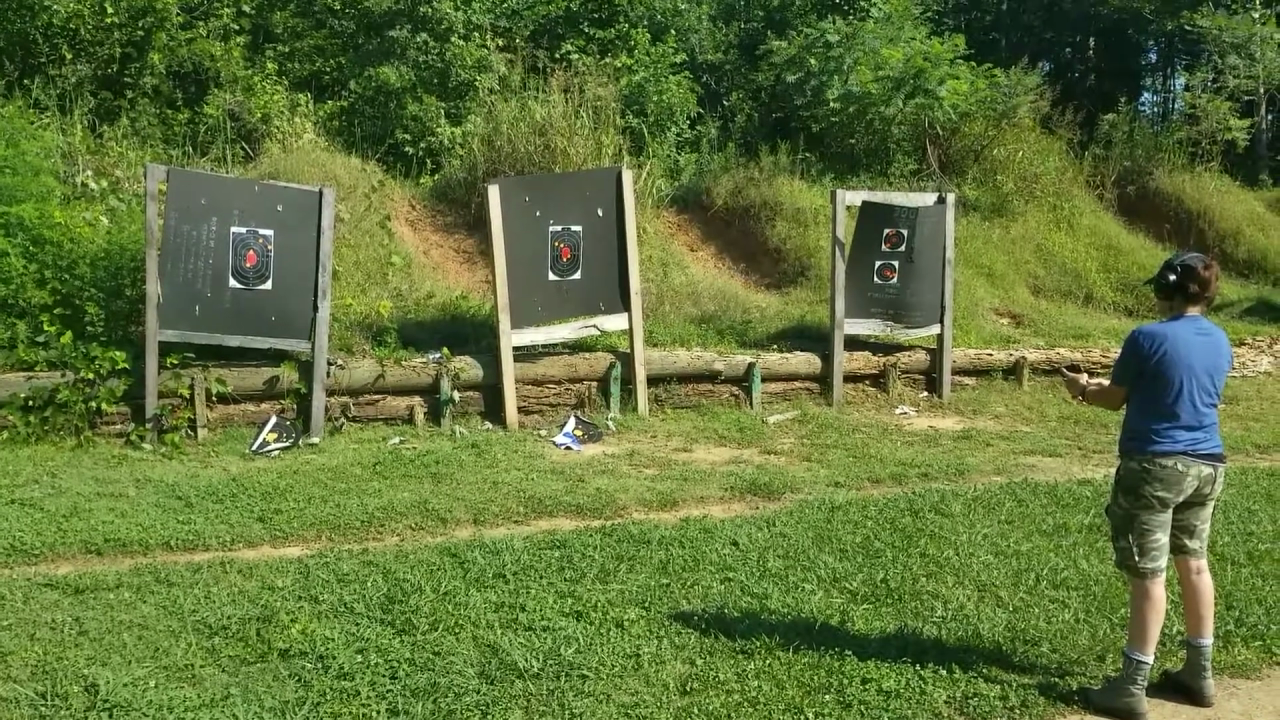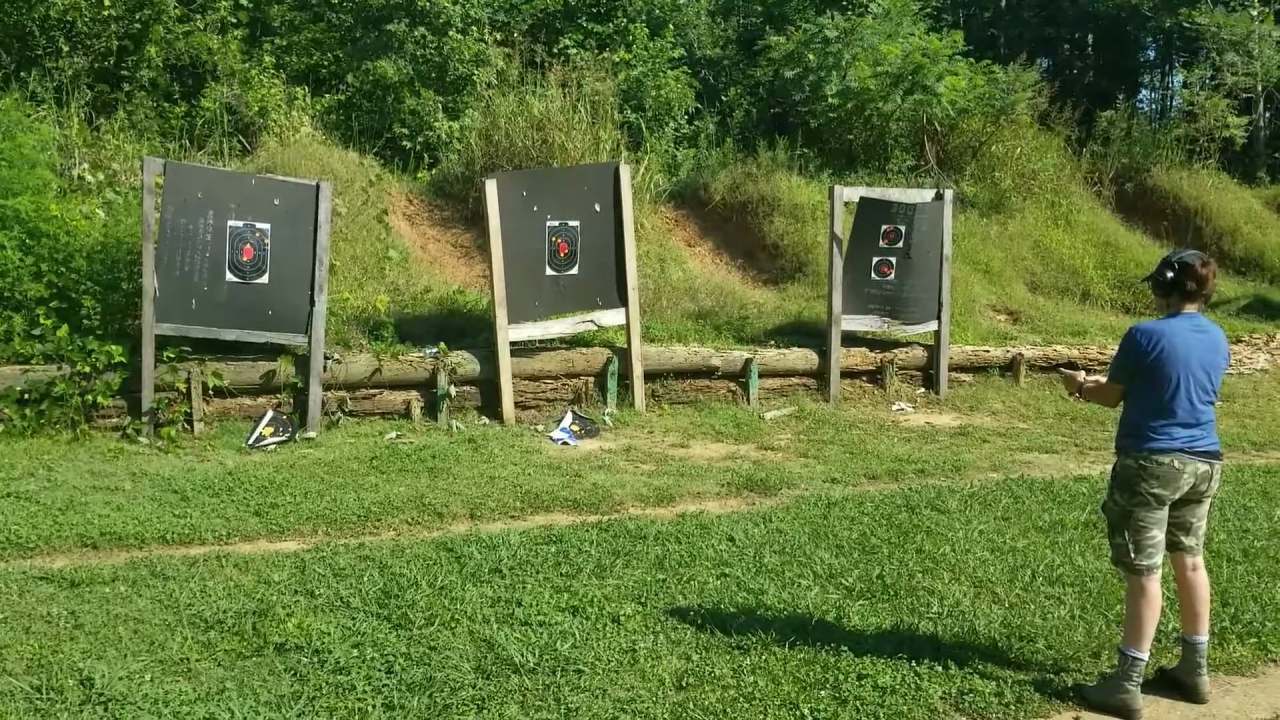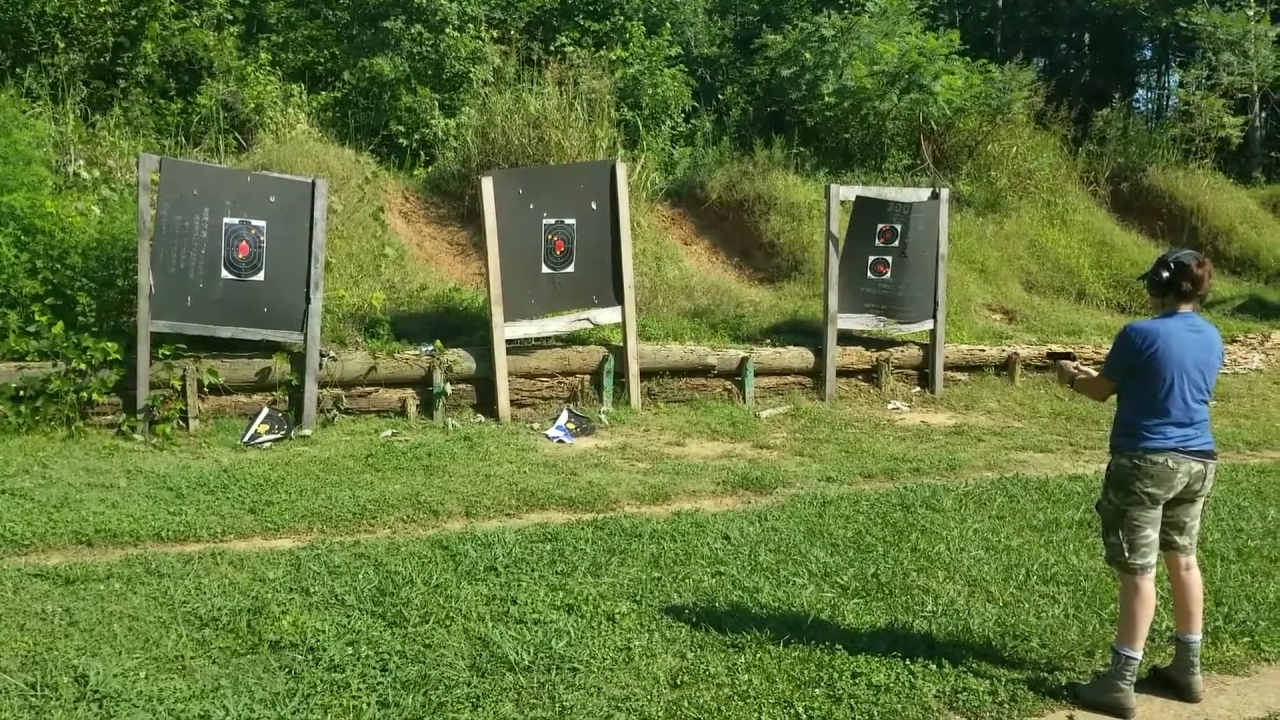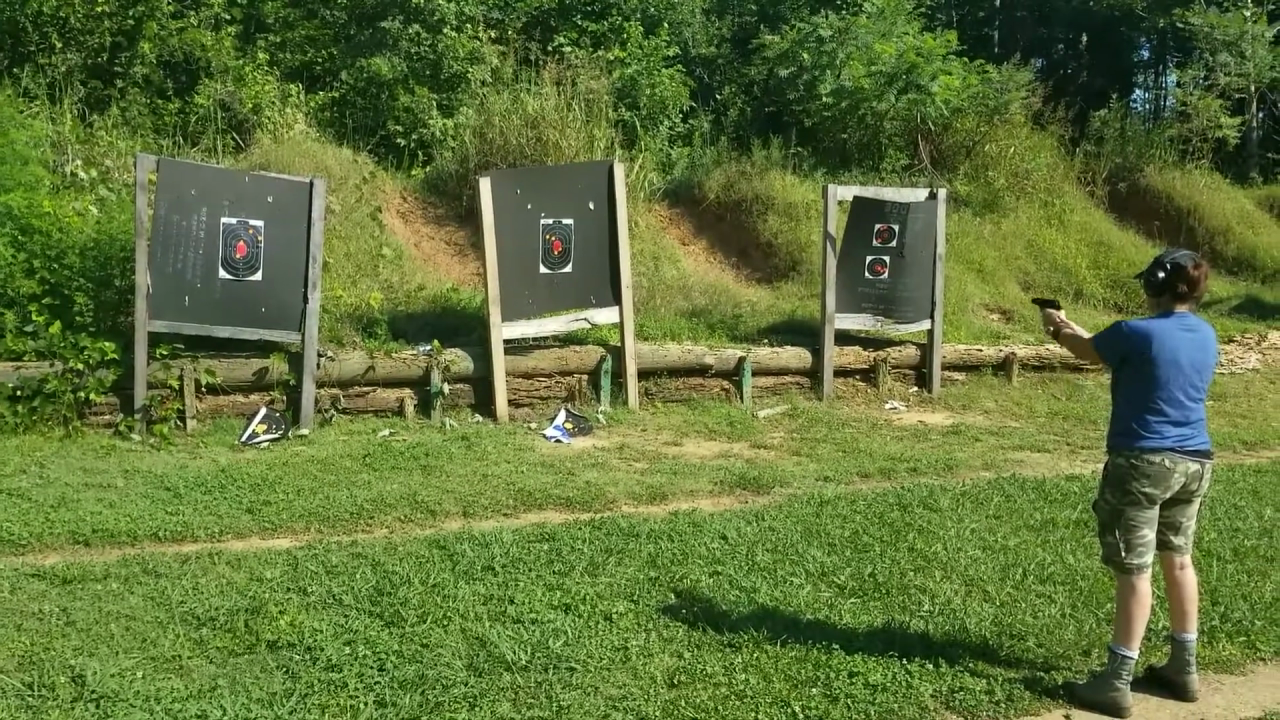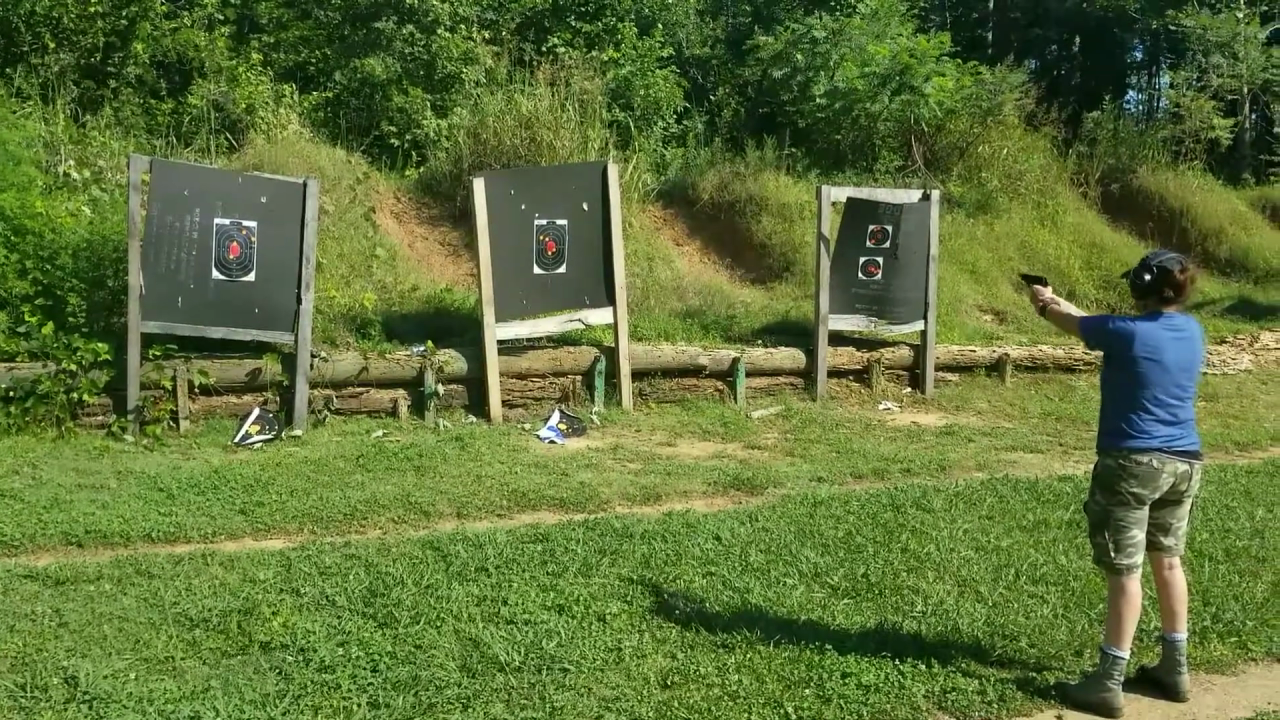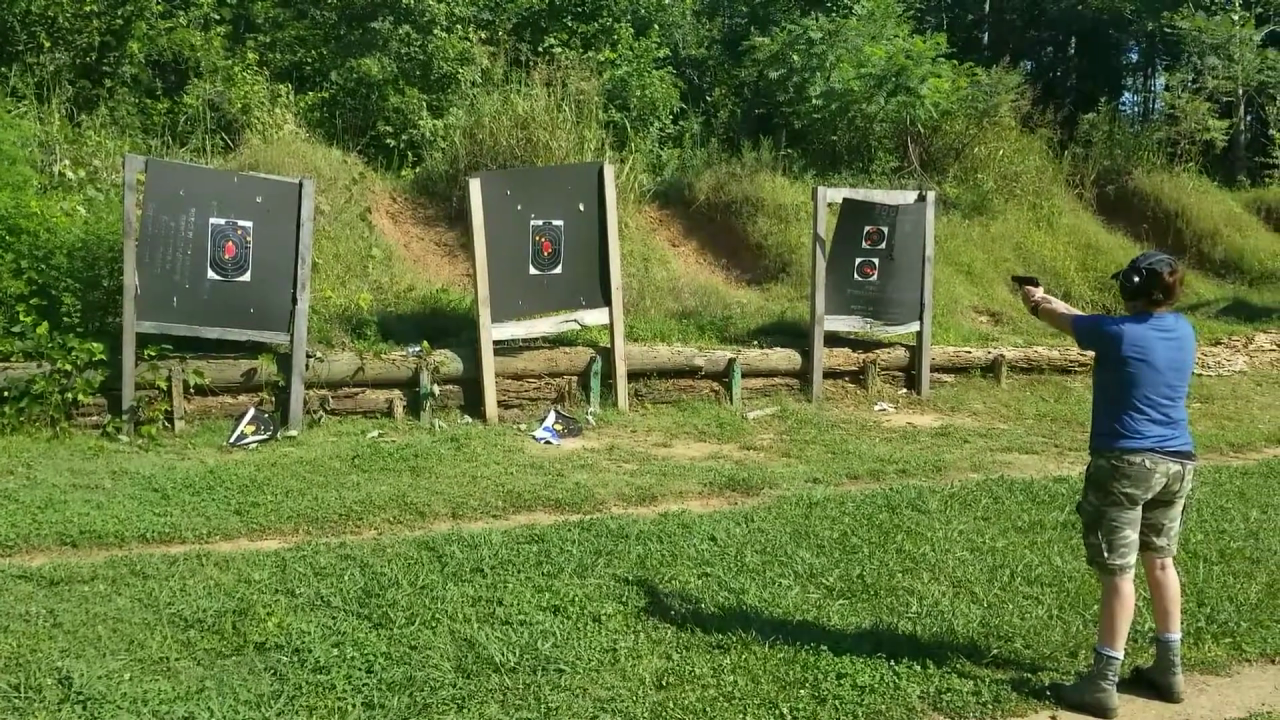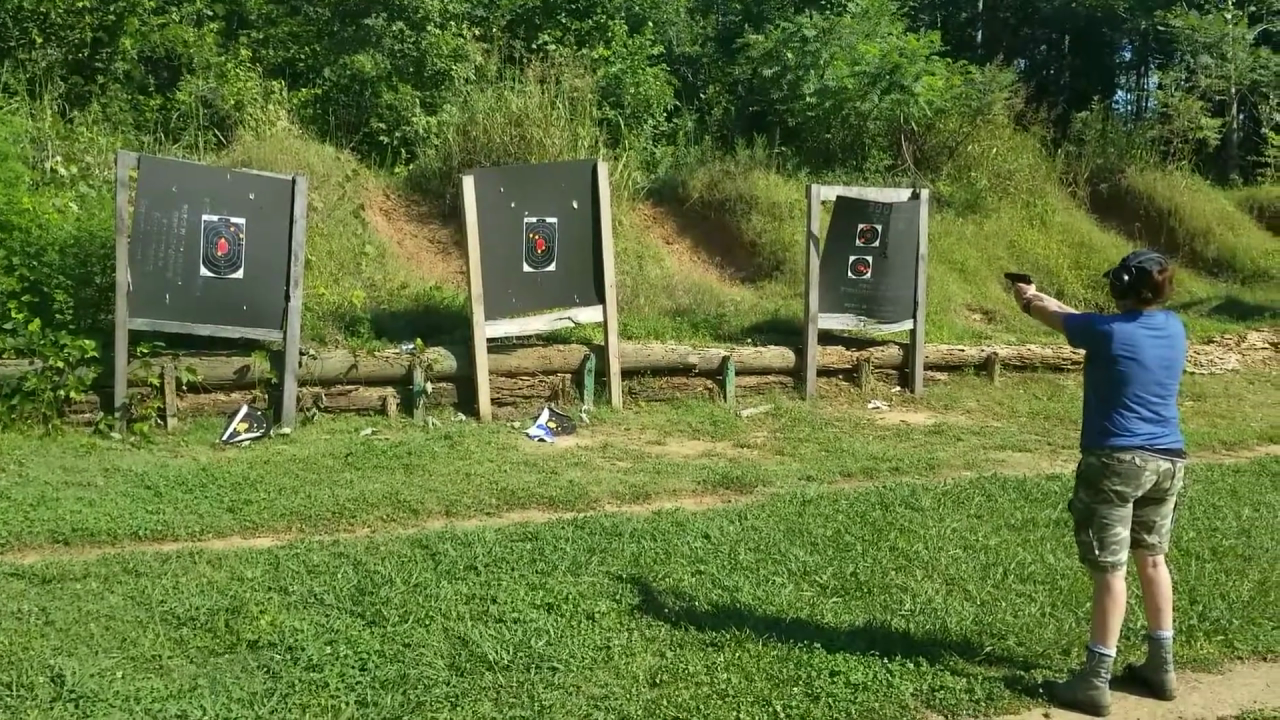
dt=0.4s
person 1, frame 1
left shoulder: (1148, 338)
right shoulder: (1220, 342)
left elbow: (1115, 400)
left wrist: (1083, 389)
right wrist: (1105, 385)
left hip: (1154, 467)
right hip: (1207, 465)
left knee: (1148, 575)
right knee: (1194, 564)
right ankle: (1199, 673)
person 1, frame 2
left shoulder: (1146, 335)
right shoulder: (1218, 339)
left elbow: (1112, 396)
left wrist: (1081, 386)
right wrist: (1103, 382)
left hip: (1151, 464)
right hip: (1204, 462)
left knee: (1144, 572)
right knee: (1190, 560)
right ankle: (1194, 670)
person 1, frame 3
left shoulder: (1140, 335)
right shoulder: (1212, 338)
left elbow: (1102, 390)
left wrist: (1073, 378)
right wrist: (1090, 374)
left hip: (1146, 463)
right hip: (1198, 462)
left knee: (1137, 571)
right knee: (1182, 560)
right ankle: (1187, 669)
person 1, frame 4
left shoulder: (1137, 333)
right shoulder: (1206, 335)
left elbow: (1088, 349)
left wrist: (1058, 329)
right wrist: (1073, 326)
left hip: (1143, 463)
right hip: (1195, 462)
left knee: (1134, 571)
right knee: (1178, 560)
right ankle: (1183, 668)
person 1, frame 5
left shoulder: (1126, 332)
right shoulder: (1192, 331)
left elbow: (1074, 324)
left wrist: (1044, 303)
right wrist: (1058, 301)
left hip: (1133, 464)
right hip: (1185, 462)
left knee: (1125, 572)
right knee: (1168, 561)
right ankle: (1174, 668)
person 1, frame 6
left shoulder: (1118, 333)
right shoulder: (1183, 330)
left elbow: (1065, 321)
left wrist: (1036, 301)
right wrist: (1050, 299)
left hip: (1125, 464)
right hip: (1177, 463)
left knee: (1118, 573)
right knee: (1161, 561)
right ankle: (1169, 669)
person 1, frame 7
left shoulder: (1109, 331)
right shoulder: (1173, 327)
left elbow: (1056, 318)
left wrist: (1029, 299)
right wrist: (1043, 297)
left hip: (1116, 462)
right hip: (1168, 460)
left knee: (1110, 570)
right knee: (1152, 558)
left ankle: (1095, 682)
right ankle: (1161, 666)
